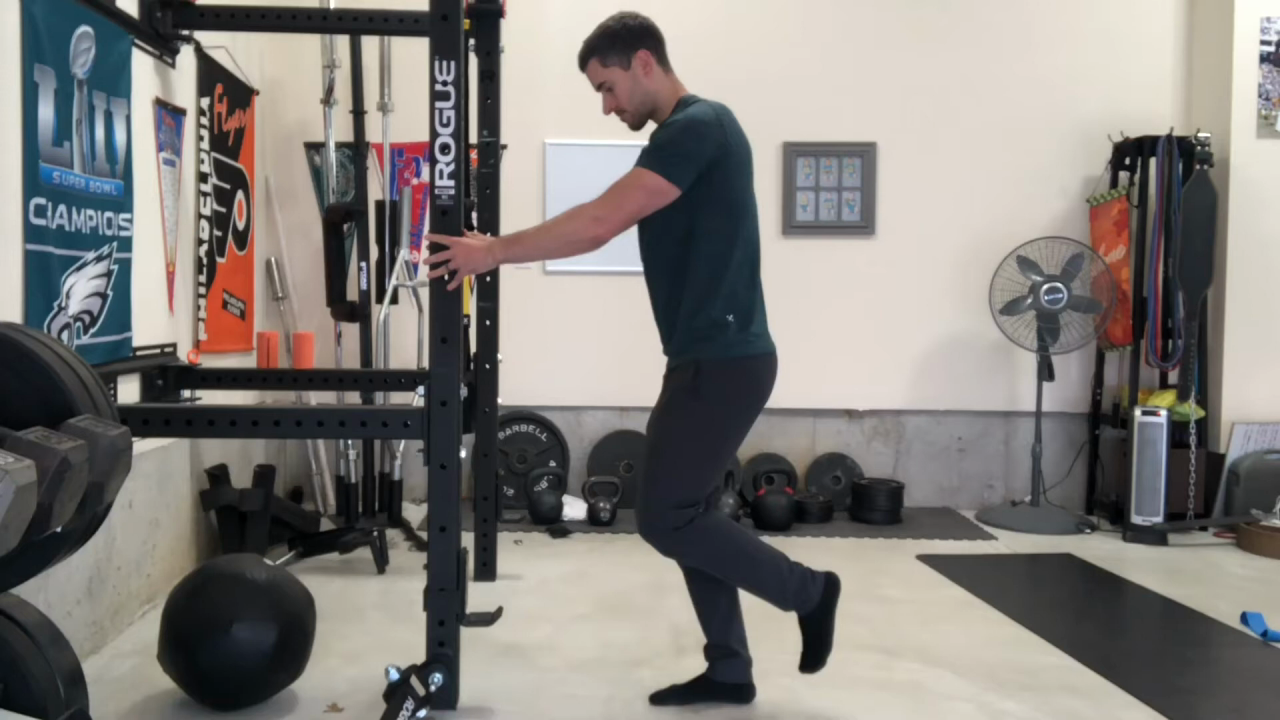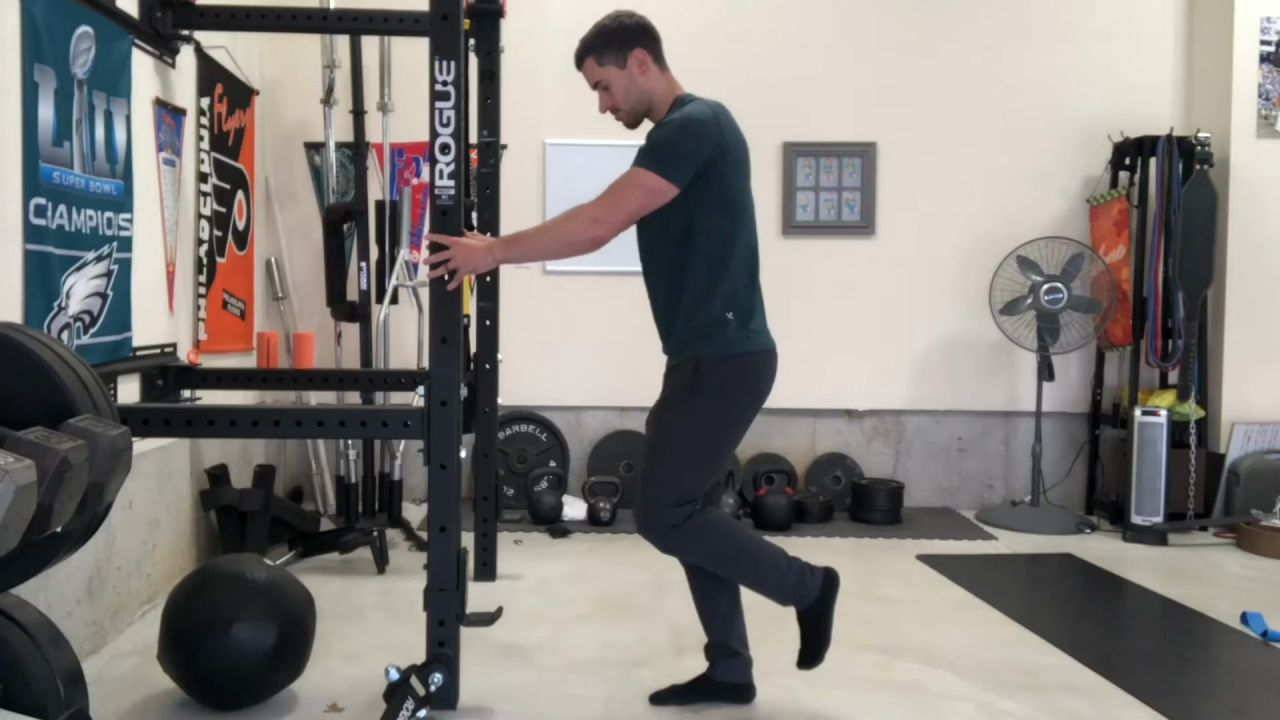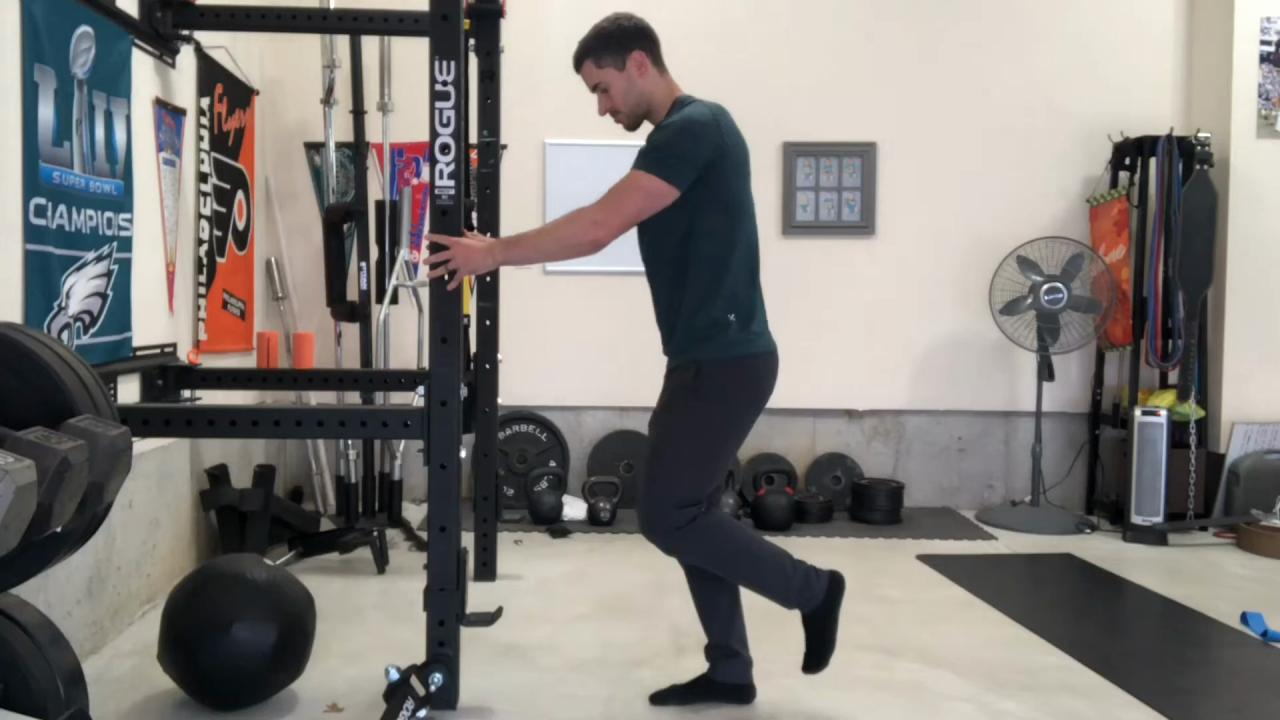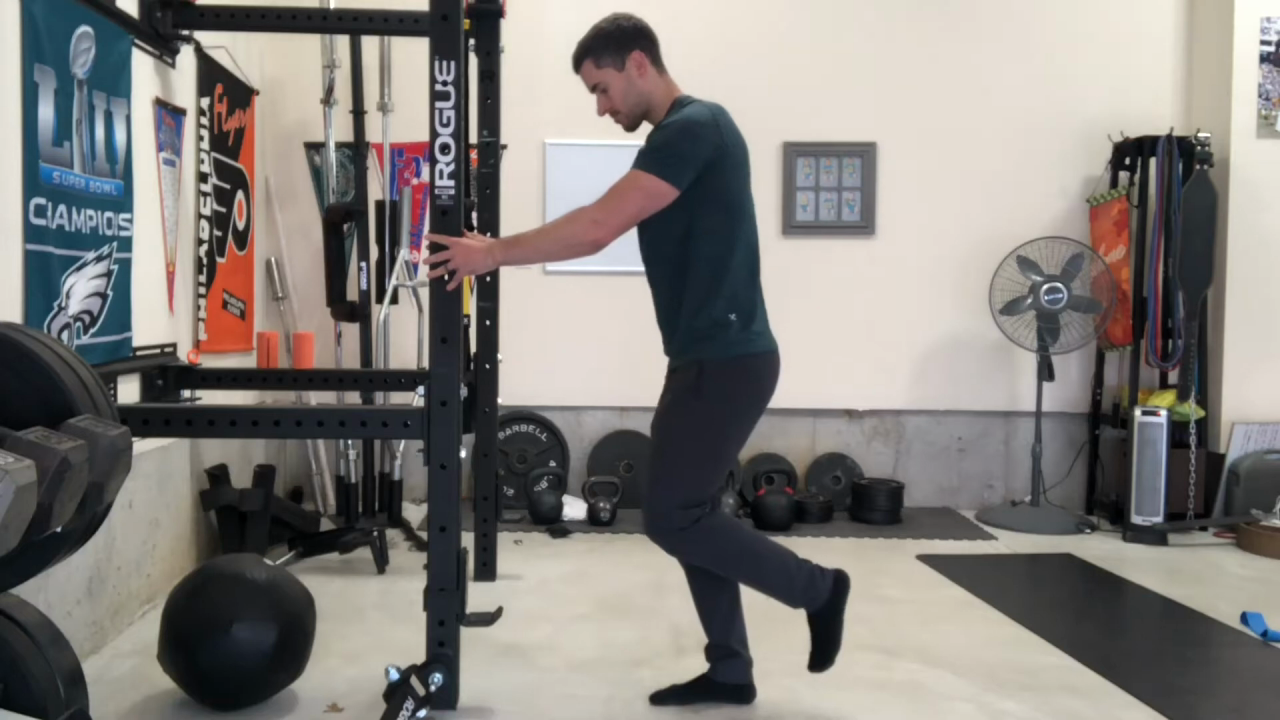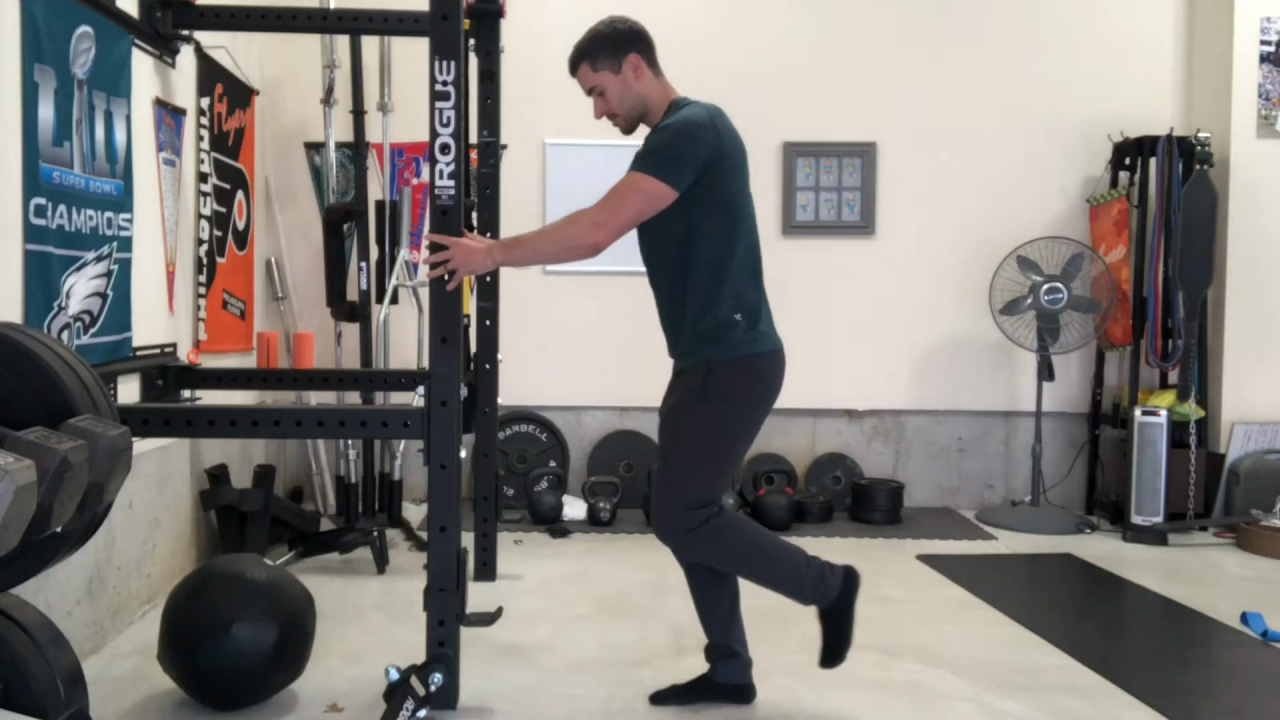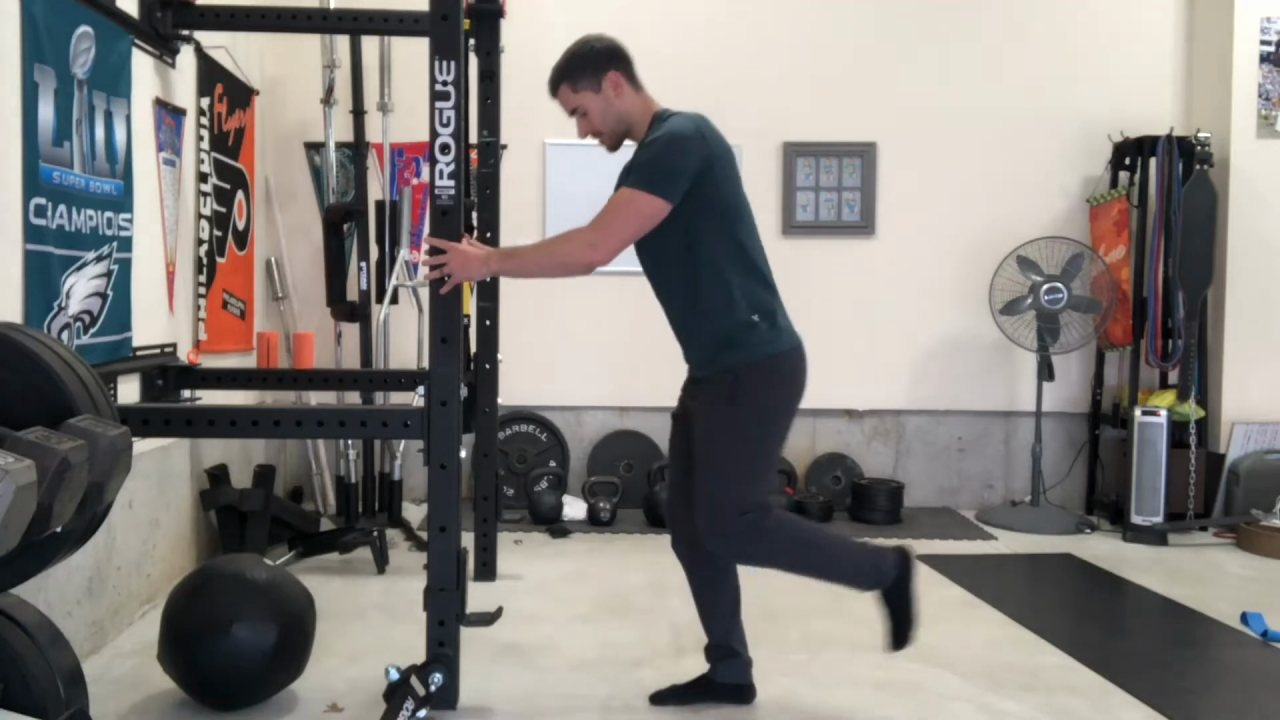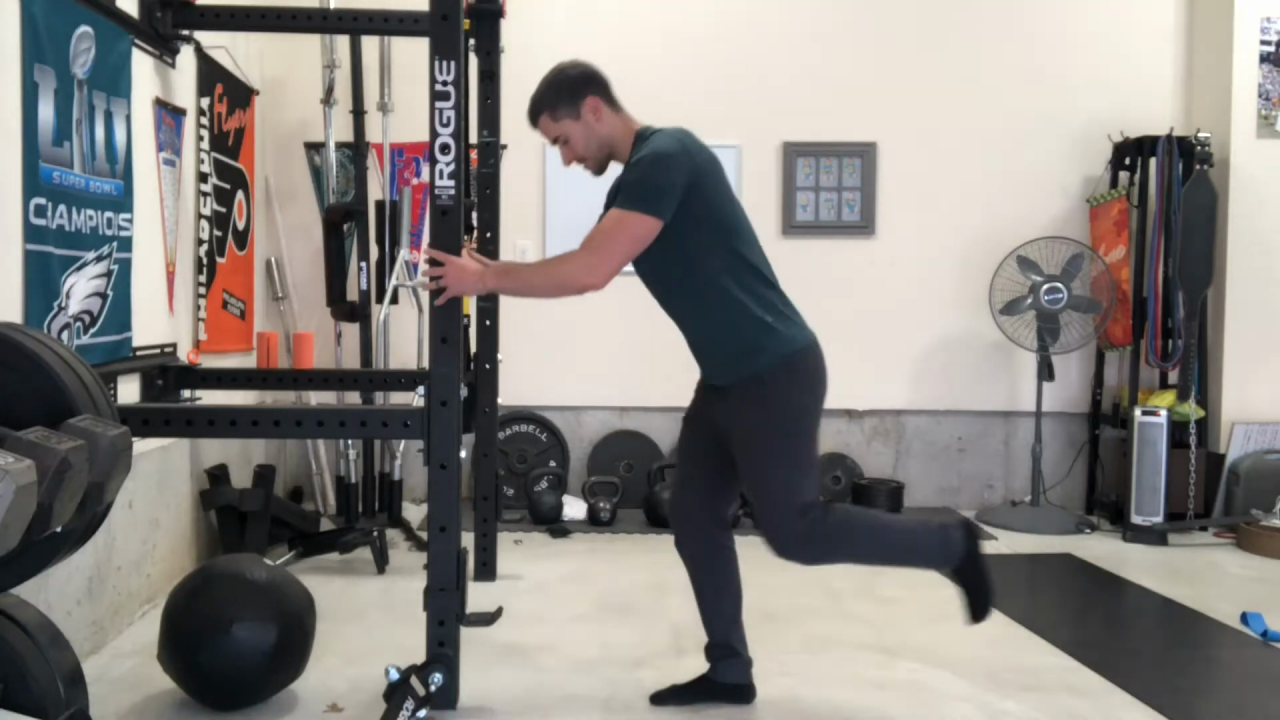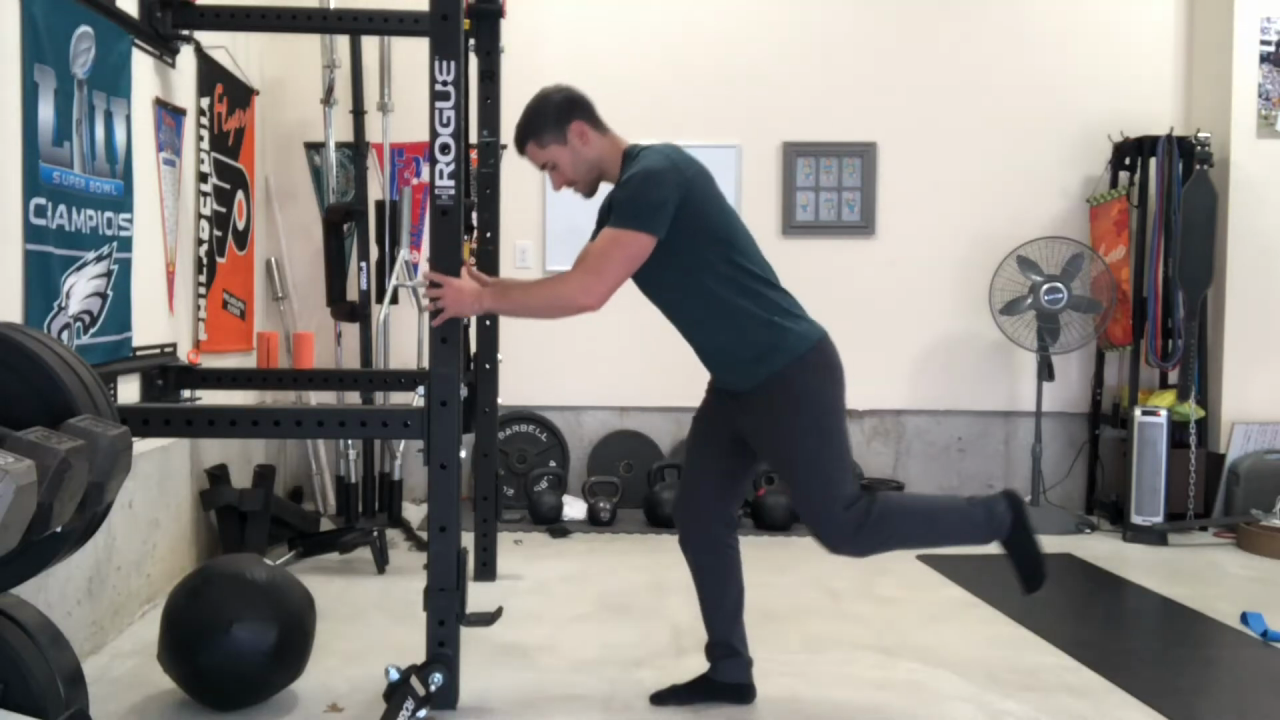
dt=0.2s
person 1, frame 1
left shoulder: (699, 127)
right shoulder: (681, 135)
left elbow: (599, 224)
right elbow: (606, 225)
left wrist: (492, 252)
right wrist: (498, 250)
left hip: (723, 362)
right hip: (705, 359)
left knee: (667, 519)
right knee: (685, 516)
left ankle: (807, 592)
right ankle: (728, 670)
person 1, frame 2
left shoulder: (696, 126)
right shoulder: (678, 133)
left elbow: (597, 225)
right elbow: (604, 226)
left wrist: (493, 253)
right wrist: (496, 251)
left hip: (724, 359)
right hip: (706, 356)
left knee: (665, 515)
right knee: (686, 513)
left ankle: (807, 586)
right ankle: (730, 670)
person 1, frame 3
left shoulder: (695, 129)
right shoulder: (678, 136)
left elbow: (598, 228)
right elbow: (603, 228)
left wrist: (493, 255)
right wrist: (499, 251)
left hip: (724, 361)
right hip: (706, 358)
left knee: (669, 518)
right knee: (687, 517)
left ankle: (812, 590)
right ankle: (730, 671)
person 1, frame 4
left shoulder: (695, 128)
right shoulder: (677, 134)
left elbow: (597, 227)
right elbow: (603, 227)
left wrist: (493, 254)
right wrist: (498, 253)
left hip: (725, 361)
right hip: (705, 359)
left knee: (673, 519)
right knee: (687, 516)
left ankle: (818, 589)
right ankle: (729, 671)
person 1, frame 5
left shoulder: (692, 129)
right shoulder: (673, 136)
left elbow: (595, 231)
right elbow: (597, 232)
left wrist: (493, 256)
right wrist: (499, 252)
left hip: (732, 362)
right hip: (707, 361)
left knee: (683, 519)
right knee: (685, 517)
left ankle: (829, 585)
right ankle: (729, 670)
person 1, frame 6
left shoulder: (680, 141)
right shoulder: (655, 152)
left elbow: (592, 249)
right elbow: (592, 248)
left wrist: (490, 263)
right wrist: (494, 258)
left hip: (754, 366)
right hip: (717, 367)
left knee: (733, 524)
right knee: (692, 522)
left ankle: (885, 570)
right ankle: (728, 671)
person 1, frame 7
left shoulder: (665, 158)
right shoulder: (639, 176)
left elbow: (590, 273)
right elbow: (581, 269)
left wrist: (486, 280)
right wrist: (491, 272)
left hip: (775, 371)
right hip: (728, 376)
left knee: (795, 530)
right knee: (695, 519)
left ankle: (952, 545)
right ankle: (729, 671)
person 1, frame 8
left shoulder: (655, 176)
right shoulder: (626, 197)
left elbow: (586, 293)
right elbow: (578, 287)
left wrist: (483, 300)
right wrist: (489, 289)
left hip: (791, 371)
right hip: (739, 381)
left knee: (844, 526)
right knee: (700, 518)
left ankle: (998, 518)
right ankle: (729, 671)
